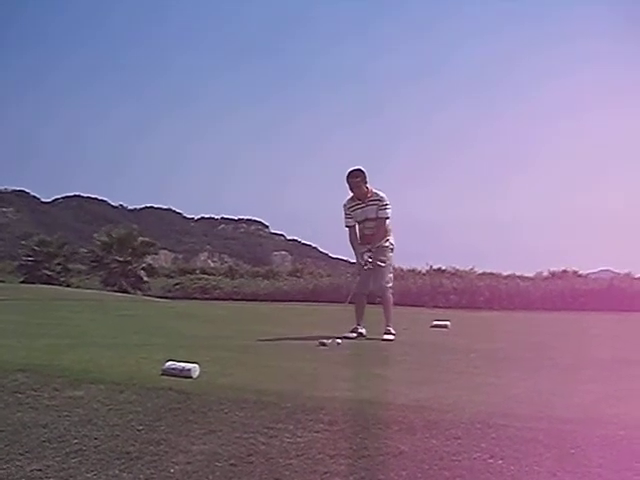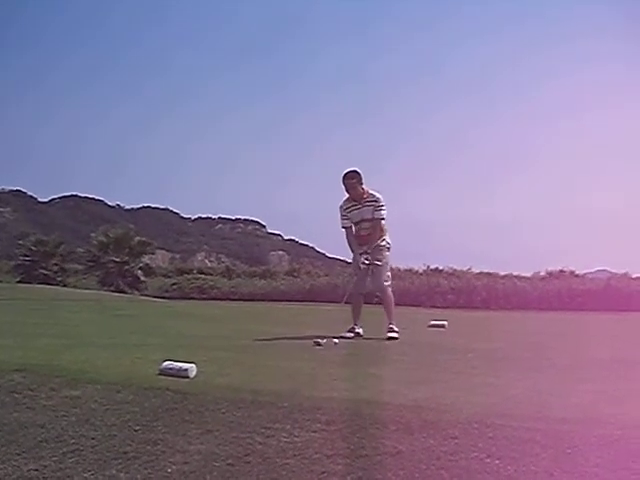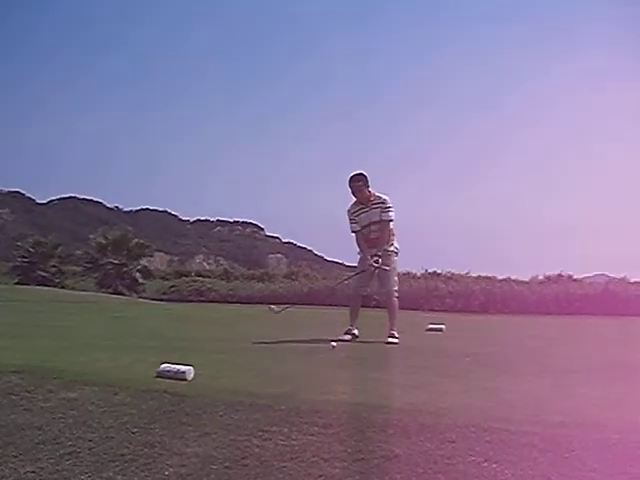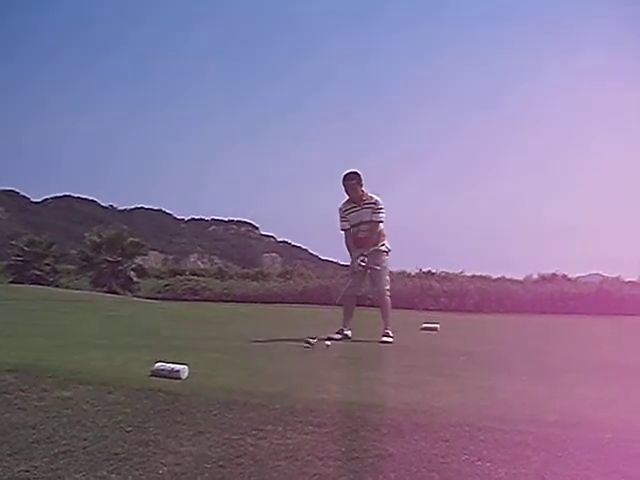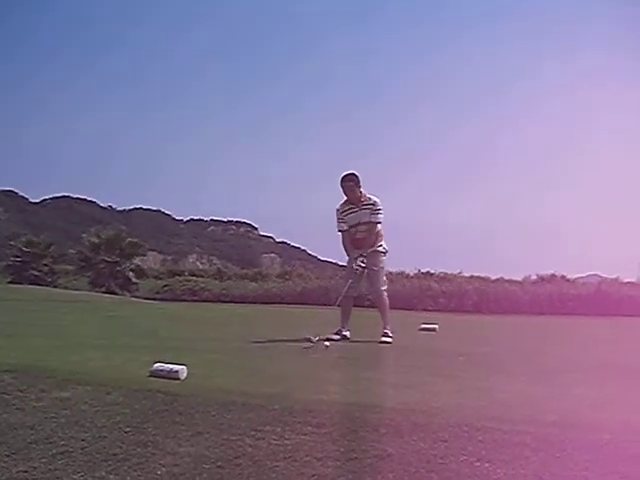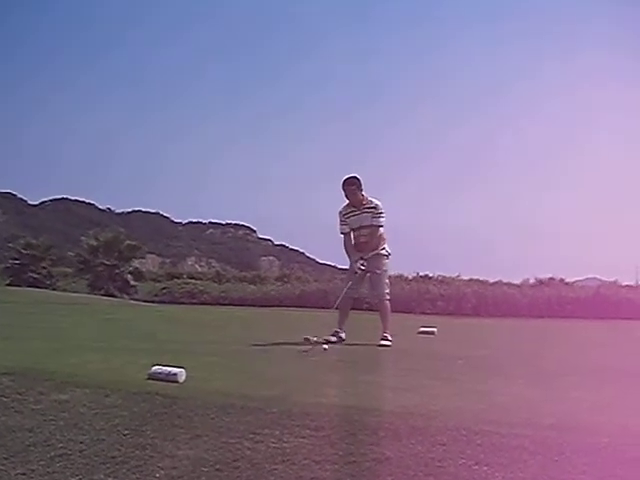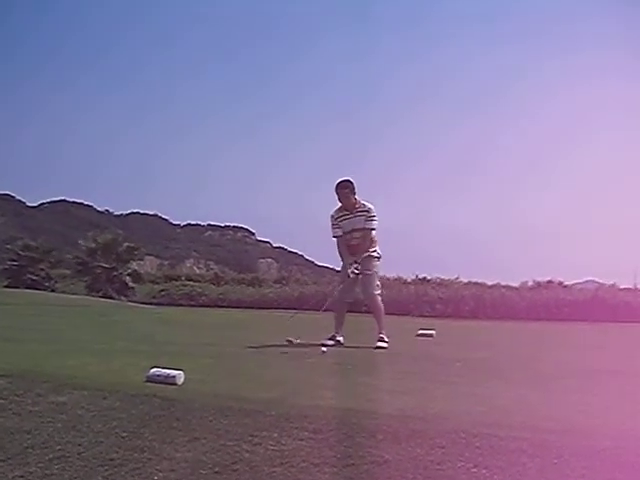
dt=0.3s
person 1, frame 1
left shoulder: (380, 199)
right shoulder: (349, 205)
left elbow: (381, 228)
right elbow: (352, 232)
left wrist: (370, 250)
right wrist: (359, 253)
left hip: (382, 245)
right hip: (363, 249)
left knee: (383, 286)
right knee: (360, 288)
left ankle: (389, 327)
right ankle: (359, 326)
person 1, frame 2
left shoulder: (376, 199)
right shoulder: (345, 207)
left elbow: (377, 228)
right elbow: (349, 233)
left wrist: (368, 251)
right wrist: (357, 254)
left hip: (378, 245)
right hip: (360, 249)
left knee: (383, 285)
right knee: (357, 288)
left ankle: (392, 325)
right ankle: (356, 326)
person 1, frame 3
left shoulder: (383, 201)
right shoulder: (352, 210)
left elbow: (385, 230)
right elbow: (359, 236)
left wrist: (379, 253)
right wrist: (368, 256)
left hip: (386, 249)
right hip: (367, 252)
left knee: (389, 291)
right knee: (357, 289)
left ankle: (393, 331)
right ankle: (352, 328)
person 1, frame 4
left shoulder: (375, 202)
right shoulder: (344, 208)
left elbow: (374, 231)
right elbow: (348, 235)
left wrist: (365, 253)
right wrist: (355, 256)
left hip: (377, 249)
right hip: (357, 251)
left knee: (382, 290)
right knee: (350, 289)
left ankle: (387, 330)
right ankle: (345, 328)
person 1, frame 5
left shoulder: (373, 203)
right shoulder: (341, 210)
left elbow: (373, 232)
right elbow: (345, 236)
left wrist: (364, 254)
right wrist: (353, 257)
left hip: (374, 250)
right hip: (355, 253)
left knee: (379, 290)
right knee: (347, 290)
left ankle: (387, 330)
right ankle: (344, 329)
person 1, frame 6
left shoulder: (375, 206)
right shoulder: (344, 212)
left elbow: (374, 235)
right elbow: (347, 239)
left wrist: (364, 257)
right wrist: (354, 259)
left hip: (377, 253)
right hip: (357, 256)
left knee: (381, 294)
right knee: (348, 292)
left ankle: (386, 334)
right ankle: (339, 331)
person 1, frame 7
left shoulder: (368, 209)
right shoulder: (336, 215)
left elbow: (367, 238)
right elbow: (340, 242)
left wrist: (357, 260)
right wrist: (348, 263)
left hip: (368, 255)
right hip: (349, 259)
left knee: (372, 294)
right knee: (341, 296)
left ankle: (382, 335)
right ankle: (337, 334)
